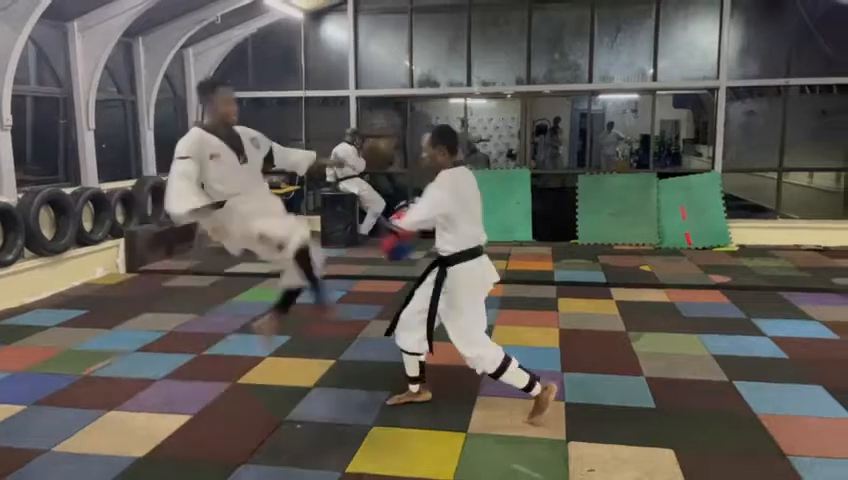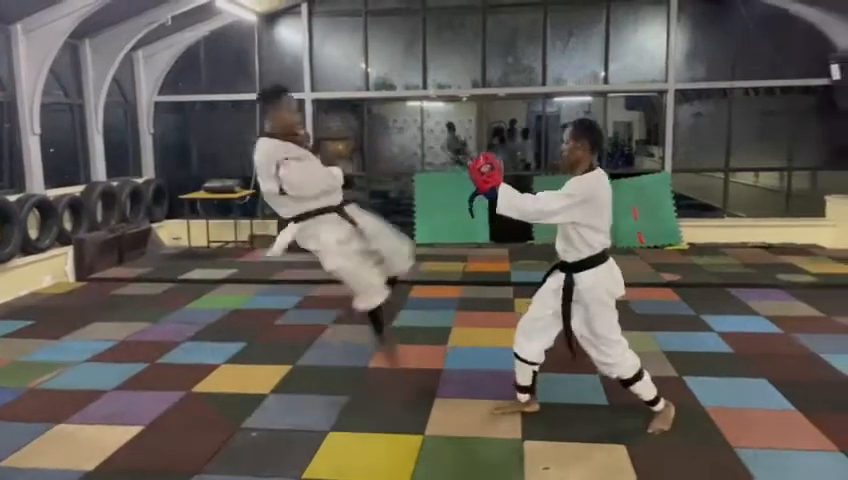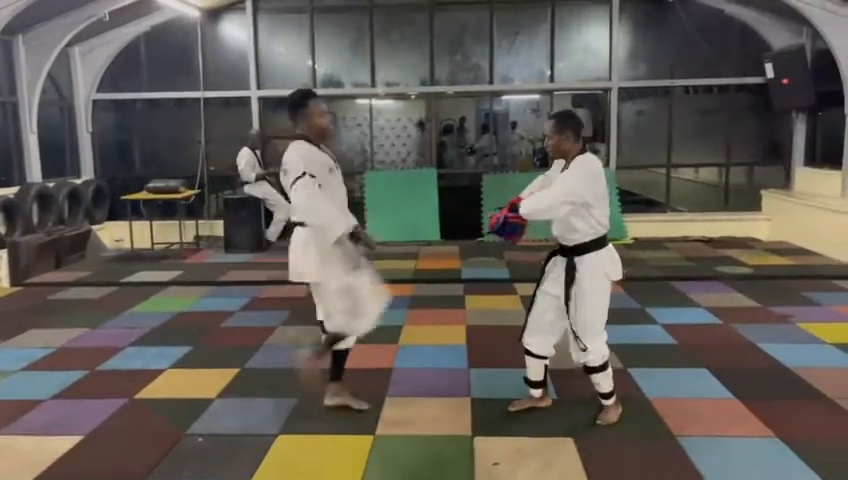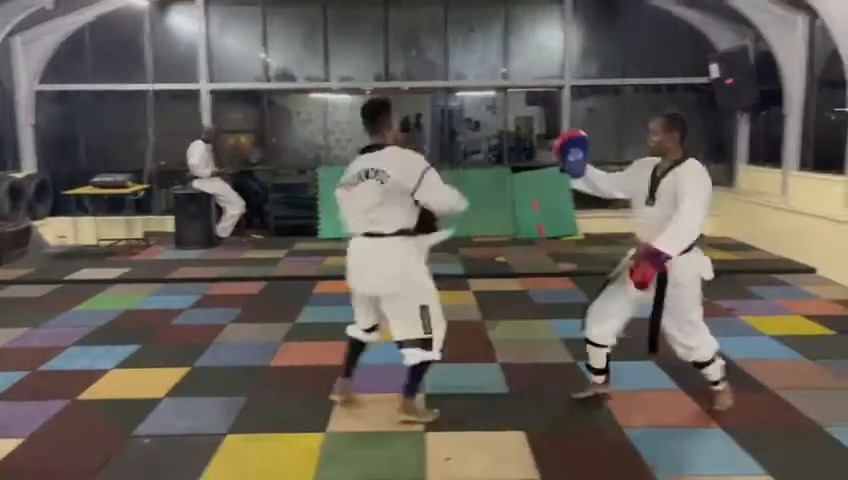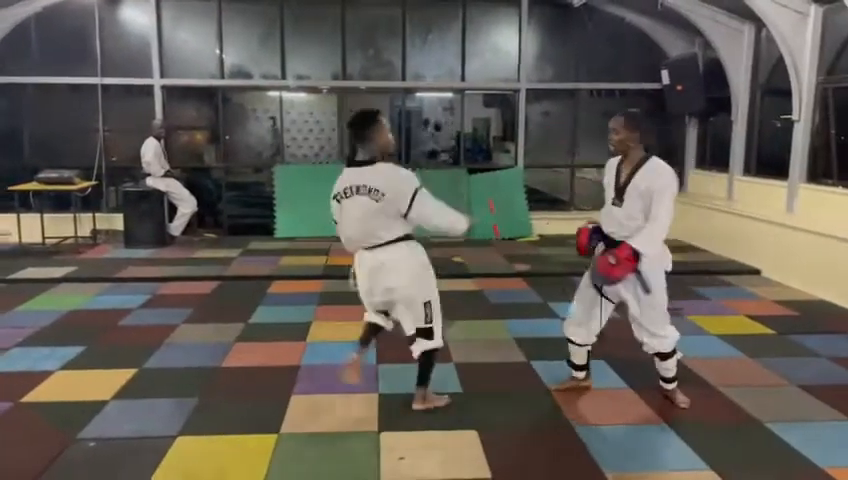
dt=1s
person 1, frame 1
left shoulder: (448, 182)
right shoulder: (458, 176)
left elbow: (416, 219)
right elbow: (426, 208)
left wrist: (399, 223)
right wrist: (409, 216)
left hip: (462, 271)
right hip: (450, 268)
left knee: (473, 345)
right knee: (411, 322)
left ankle: (540, 390)
right ankle: (417, 389)
person 1, frame 2
left shoulder: (587, 187)
right shoulder: (585, 180)
left elbow: (536, 208)
left wrist: (493, 189)
left hip: (590, 279)
right hip: (569, 274)
left knee: (609, 350)
right knee: (530, 332)
left ankle: (661, 406)
right ankle: (526, 398)
person 1, frame 3
left shoulder: (587, 168)
right shoulder: (562, 165)
left elbow: (551, 200)
right elbow: (542, 187)
left wrist: (513, 209)
right wrist: (517, 206)
left hip: (590, 262)
right hip: (565, 259)
left knee: (586, 338)
right knee: (538, 327)
left ankle: (610, 401)
right ankle: (538, 394)
person 1, frame 4
left shoulder: (694, 173)
right shoulder: (646, 167)
left elbow: (687, 221)
right elbow: (611, 184)
left wrist: (656, 255)
right wrist: (580, 169)
left hip: (676, 264)
right hip: (645, 257)
left knee: (690, 333)
right knee: (601, 314)
left ankle: (719, 386)
right ankle: (599, 381)
person 1, frame 5
left shoulder: (660, 173)
right shoulder: (612, 166)
left elbow: (659, 222)
left wrist: (627, 254)
right wrist: (595, 230)
left hip: (639, 258)
right hip: (605, 252)
left knee: (655, 325)
right knee: (580, 315)
left ankle: (670, 386)
right ankle: (580, 375)
person 2, frame 1
left shoulder: (246, 136)
right shoulder: (192, 144)
left elbow: (280, 154)
right elbow: (181, 185)
left wrist: (317, 161)
right wrist: (200, 215)
left hip: (260, 207)
right hip: (233, 215)
left knee: (305, 257)
right knee: (294, 235)
left ankle: (278, 315)
right ankle: (318, 294)
person 2, frame 2
left shoulder: (286, 142)
right shoulder: (271, 152)
right elbow: (316, 182)
right wrist: (336, 173)
left hip: (339, 215)
right hip: (324, 229)
left knee: (397, 248)
right knee: (368, 284)
right ankle: (383, 341)
person 2, frame 3
left shoulder: (319, 151)
right shoulder: (299, 156)
right elbow: (313, 206)
left wrist: (352, 230)
right wrist: (353, 234)
left hip: (334, 242)
right hip: (318, 243)
left knee: (350, 315)
right knee: (367, 304)
left ankle: (336, 389)
right ankle: (320, 355)
person 2, frame 4
left shoulder: (354, 169)
right shoulder: (407, 161)
left elbow: (350, 214)
right elbow: (442, 201)
right wrist: (457, 202)
left hip: (363, 254)
right hip: (398, 254)
left knee: (366, 321)
right knee: (425, 329)
left ankle: (344, 384)
right ankle: (409, 403)
person 2, frame 5
left shoulder: (341, 184)
right shoulder: (397, 177)
left elbow: (347, 236)
right elbow: (433, 216)
right wrist: (462, 224)
left hip: (369, 264)
right hip: (404, 259)
left knee: (380, 310)
right knee: (426, 327)
left ankle: (358, 354)
right ankle: (423, 394)
